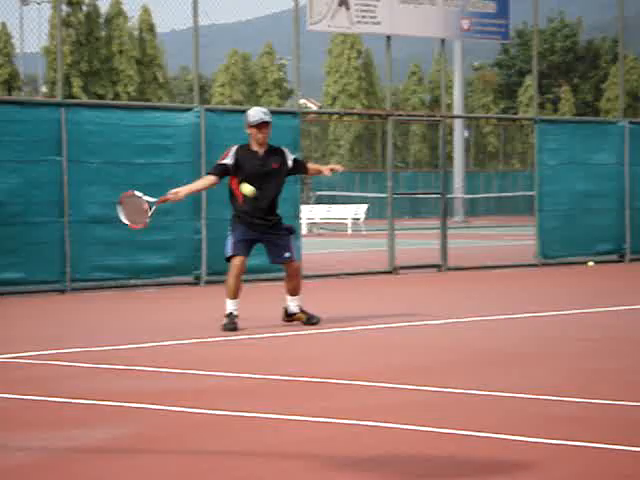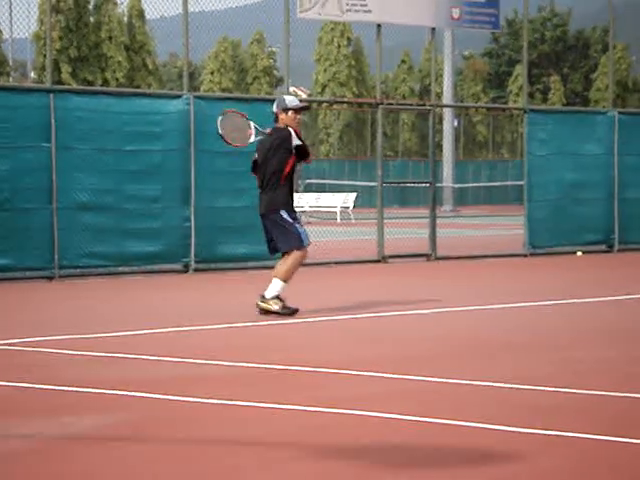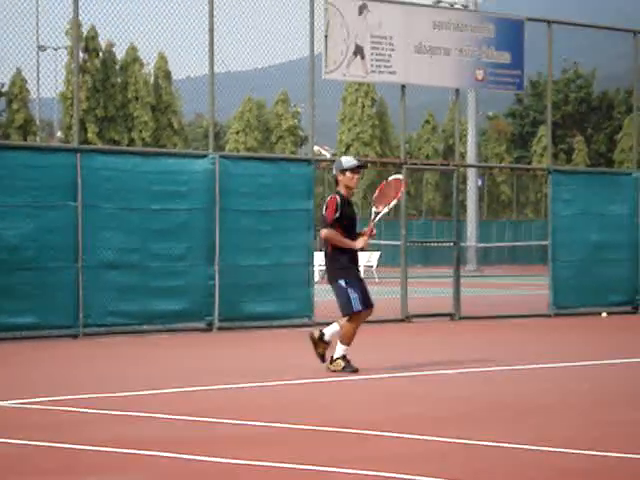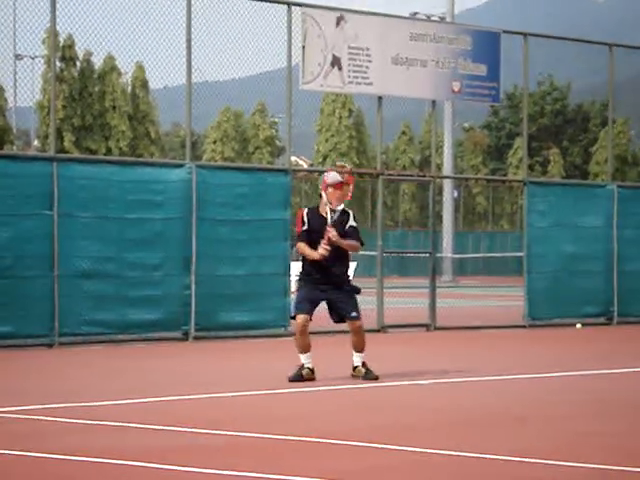
dt=0.7s
person 1, frame 1
left shoulder: (281, 155)
right shoulder: (236, 154)
left elbow: (305, 167)
right elbow: (212, 178)
left wrist: (325, 168)
right wrist: (184, 190)
left hip: (269, 222)
right hip: (243, 222)
left knee: (293, 265)
right knee: (237, 264)
left ankle: (294, 310)
right ankle: (231, 313)
person 1, frame 2
left shoulder: (262, 142)
right shoulder: (289, 134)
left elbow: (256, 173)
right elbow: (305, 157)
left hip: (266, 205)
right hip: (279, 205)
left knee: (291, 253)
right knee: (300, 250)
left ankle: (272, 299)
right ankle: (269, 295)
person 1, frame 3
left shoulder: (348, 201)
right shoulder: (335, 200)
right elbow: (326, 233)
left wrist: (363, 234)
right wrist: (354, 243)
left hip: (350, 266)
right hip: (339, 267)
left knee: (365, 310)
right knee: (356, 314)
left ankle: (323, 336)
right ankle: (336, 357)
person 1, frame 4
left shoulder: (347, 216)
right shoulder: (307, 215)
left elbow: (357, 245)
right elbow: (300, 245)
left wrist: (338, 241)
right wrist: (315, 253)
left hip: (339, 282)
right hip: (311, 281)
left knee: (356, 324)
right knee: (300, 322)
left ankle: (359, 366)
right ankle: (306, 367)
